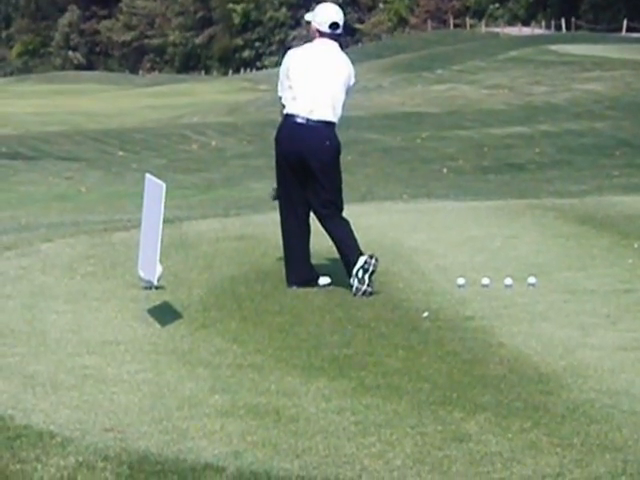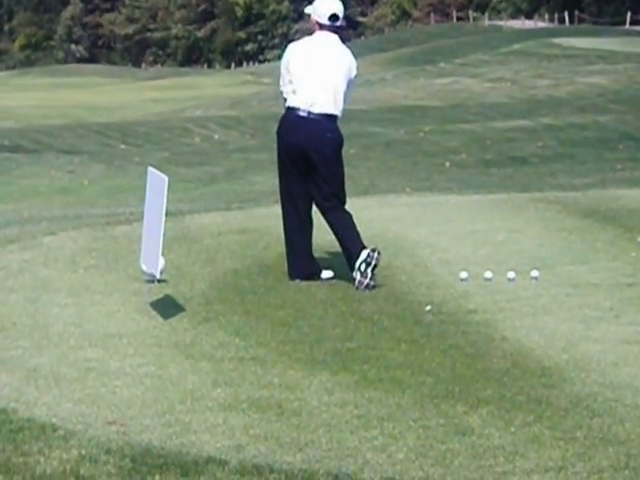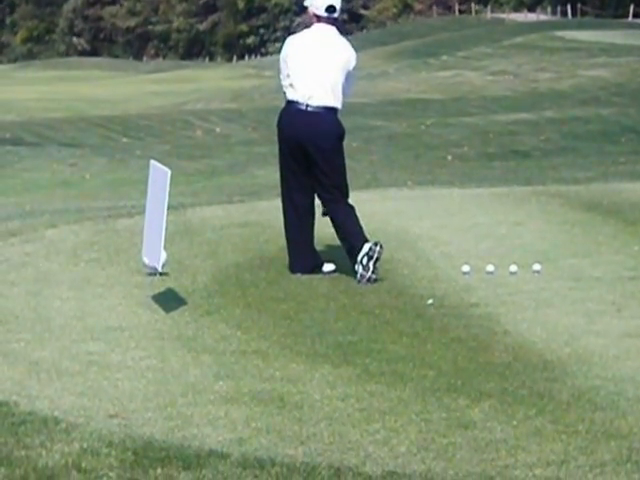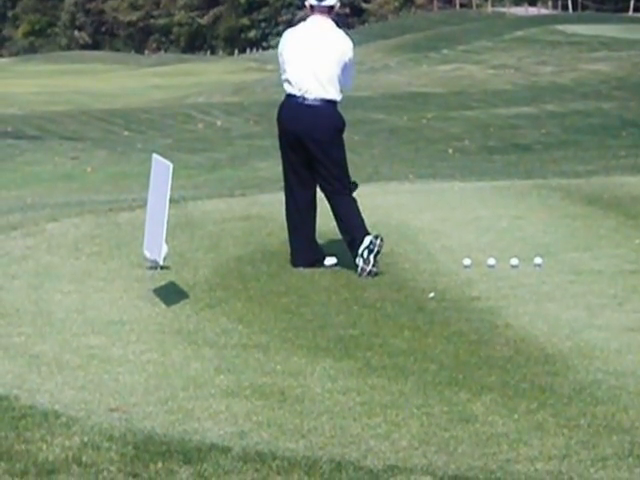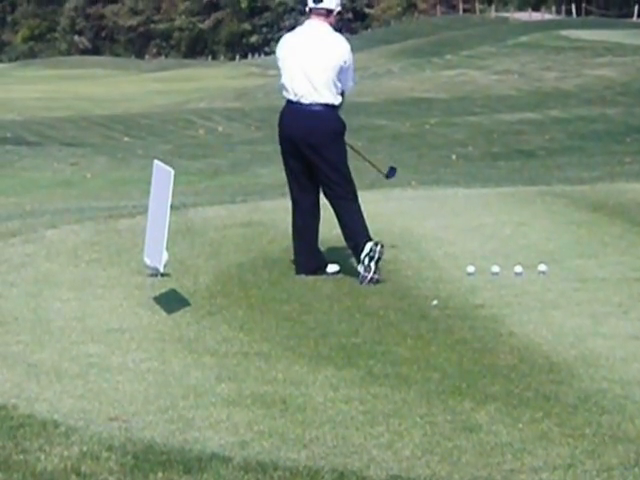
dt=0.4s
person 1, frame 1
left shoulder: (294, 55)
right shoulder: (345, 65)
left elbow: (283, 97)
right elbow: (339, 105)
left hip: (290, 131)
right hip: (322, 136)
left knee: (293, 205)
right knee: (328, 207)
left ankle: (300, 273)
right ankle: (356, 260)
person 1, frame 2
left shoulder: (295, 48)
right shoulder: (346, 58)
left elbow: (286, 90)
right elbow: (343, 99)
left hip: (292, 125)
right hip: (324, 130)
left knee: (295, 198)
right knee: (331, 201)
left ankle: (302, 266)
right ankle: (359, 254)
person 1, frame 3
left shoulder: (293, 42)
right shoulder: (345, 50)
left elbow: (285, 83)
right elbow: (344, 92)
left hip: (292, 119)
right hip: (324, 123)
left knee: (296, 192)
right knee: (333, 193)
left ankle: (303, 260)
right ankle: (360, 248)
person 1, frame 4
left shoulder: (289, 36)
right shoulder: (342, 41)
left elbow: (286, 76)
right elbow: (344, 84)
left hip: (291, 112)
right hip: (323, 116)
left knee: (298, 186)
right knee: (337, 186)
left ankle: (305, 253)
right ankle: (361, 241)
person 1, frame 5
left shoulder: (286, 42)
right shoulder: (338, 44)
left elbow: (288, 84)
right elbow: (343, 91)
left hip: (291, 118)
right hip: (323, 121)
left knee: (302, 193)
right knee: (340, 191)
left ankle: (308, 261)
right ankle: (364, 248)
